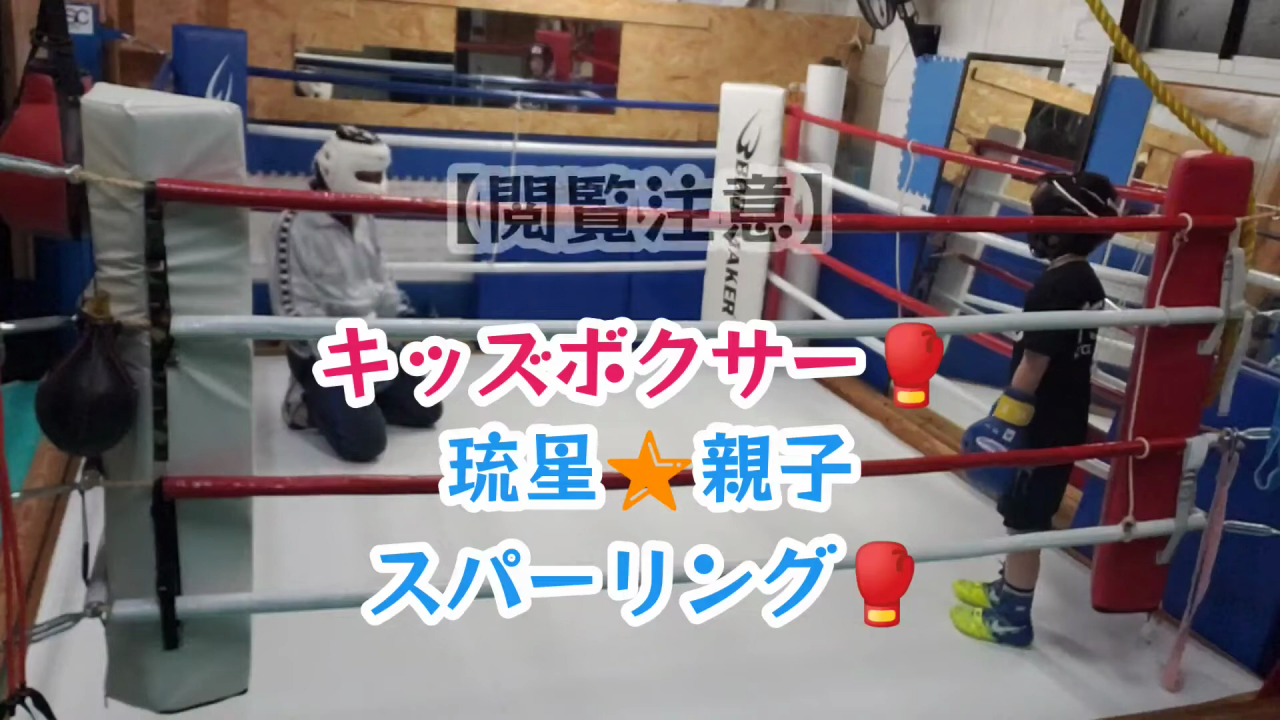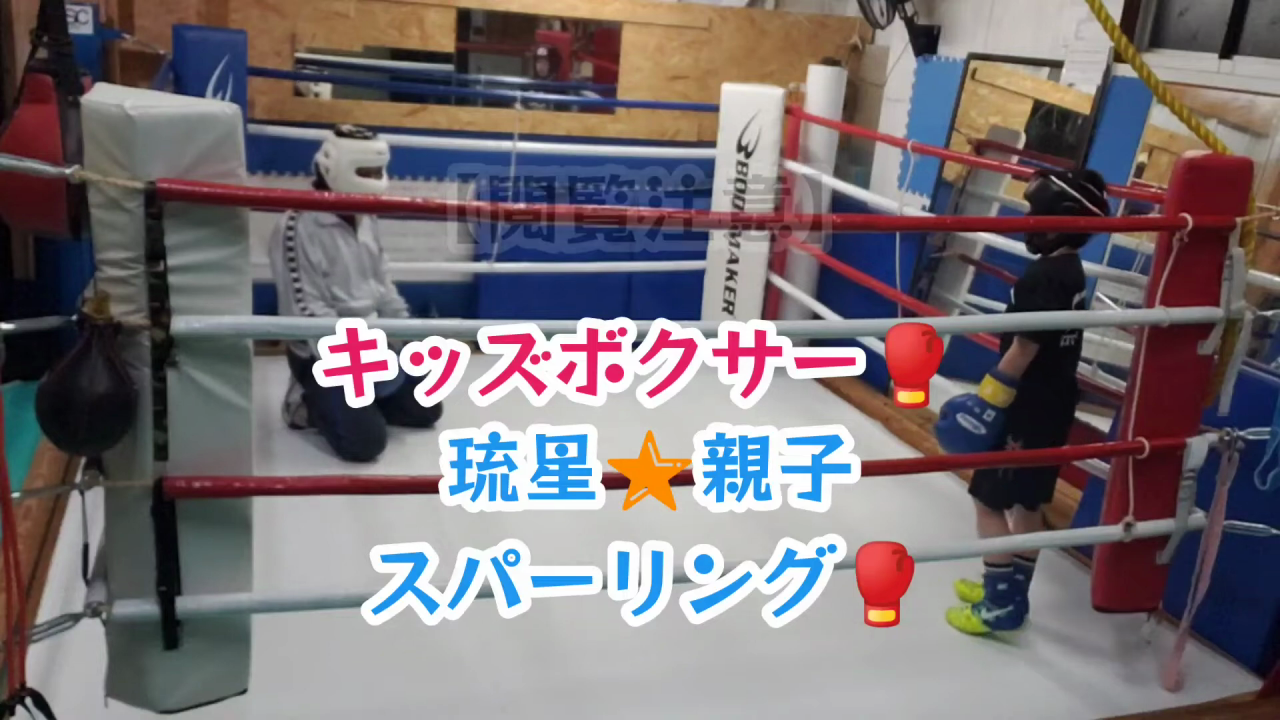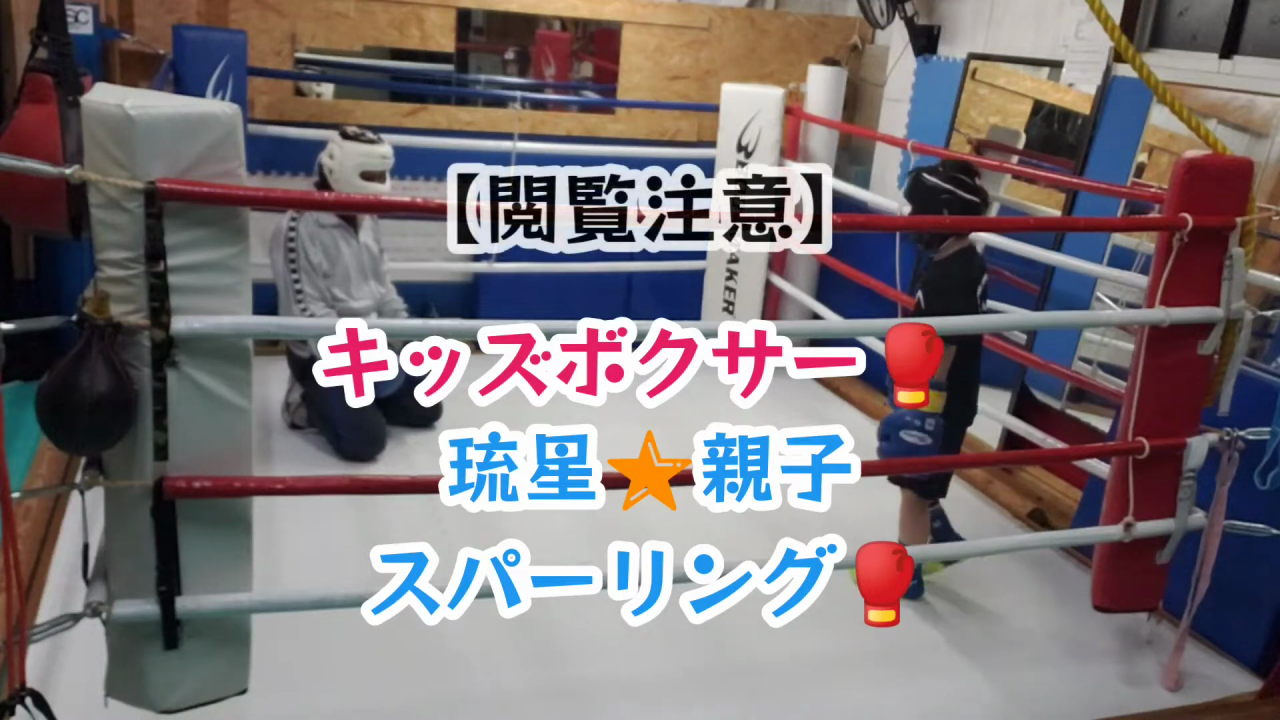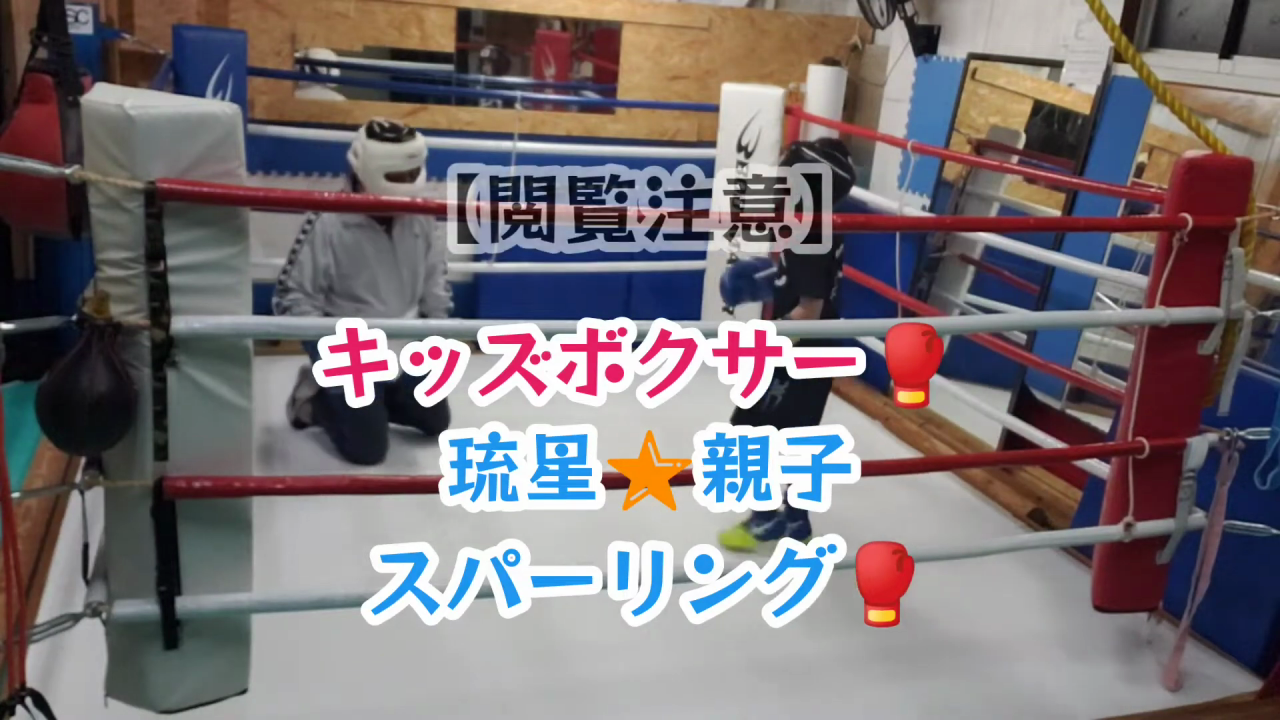
dt=0.7s
person 1, frame 1
left shoulder: (1052, 287)
right shoulder: (1086, 282)
left elbow: (1034, 363)
left wrist: (1005, 423)
left hip: (1042, 424)
right hip: (1065, 419)
left knee: (1023, 521)
right knee: (1028, 517)
left ankle: (1011, 618)
right ankle: (1006, 589)
person 1, frame 2
left shoulder: (1043, 277)
right shoulder: (1071, 273)
left elbow: (1024, 350)
left wrist: (987, 401)
left hip: (1028, 411)
right hip: (1052, 409)
left knee: (989, 501)
right knee: (1027, 504)
left ankle: (1000, 604)
right ankle: (1013, 591)
person 1, frame 3
left shoulder: (947, 276)
right shoulder: (965, 259)
left elbow: (944, 350)
left wrist: (925, 411)
left hip: (942, 398)
right hip: (950, 394)
left knee: (914, 484)
right knee: (917, 482)
right ankle: (942, 540)
person 1, frame 4
left shoulder: (812, 240)
right shoulder: (818, 231)
left elbow: (810, 309)
right wrist: (768, 283)
left knee: (749, 432)
left ankle: (765, 517)
right ankle: (793, 518)
person 2, frame 1
left shoulder: (363, 220)
right shoulder: (296, 227)
left elbow: (381, 282)
right elbow: (294, 309)
left wrist: (406, 323)
right hip: (321, 353)
left knee: (427, 410)
right knee: (365, 441)
right ankle: (310, 404)
person 2, frame 2
left shoulder: (365, 221)
right shoulder: (299, 228)
left elbow: (382, 284)
right elbow: (307, 310)
right hip: (322, 354)
left knee: (427, 410)
right knee: (366, 441)
right ankle: (310, 403)
person 2, frame 3
left shoulder: (366, 222)
right shoulder: (300, 229)
right elbow: (308, 311)
right hip: (321, 355)
left knee: (427, 410)
right knee: (366, 441)
right ankle: (308, 405)
person 2, frame 4
left shoulder: (420, 210)
right shoulder: (328, 222)
left elbow: (434, 272)
right elbow: (289, 293)
left hip: (406, 339)
left knee: (435, 421)
right knee: (366, 449)
left ankle: (374, 400)
right ankle: (311, 400)
